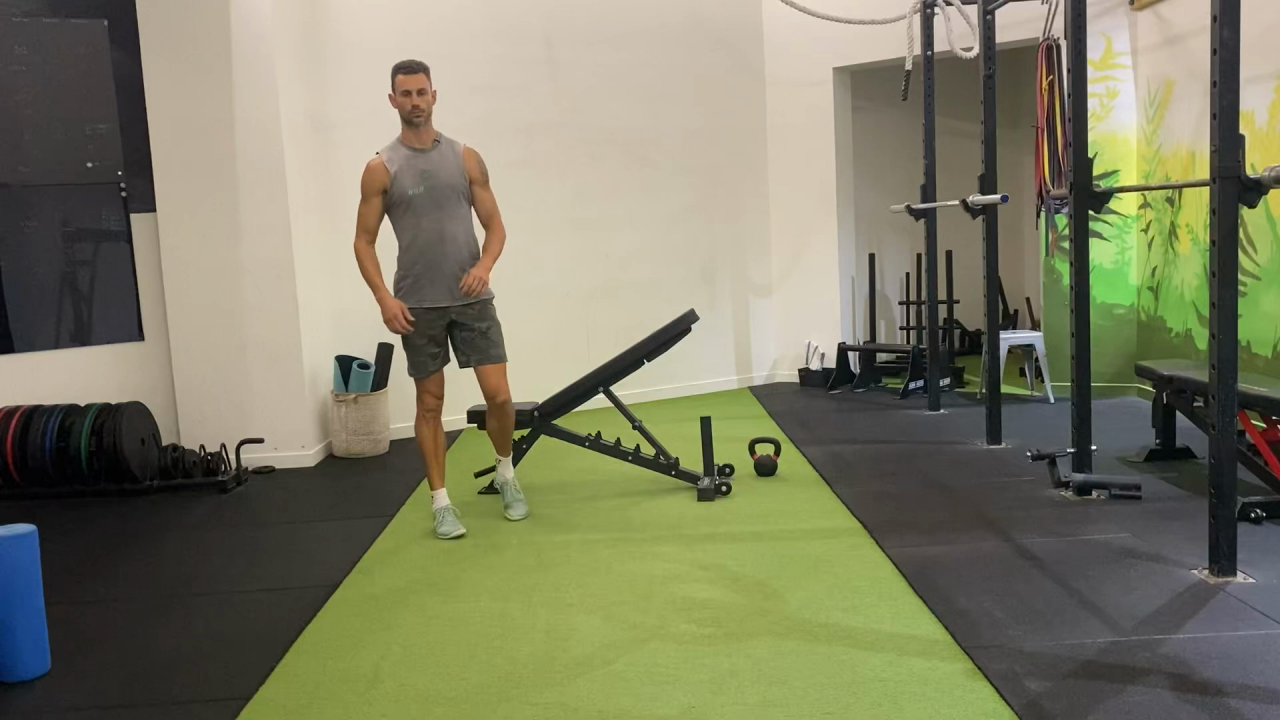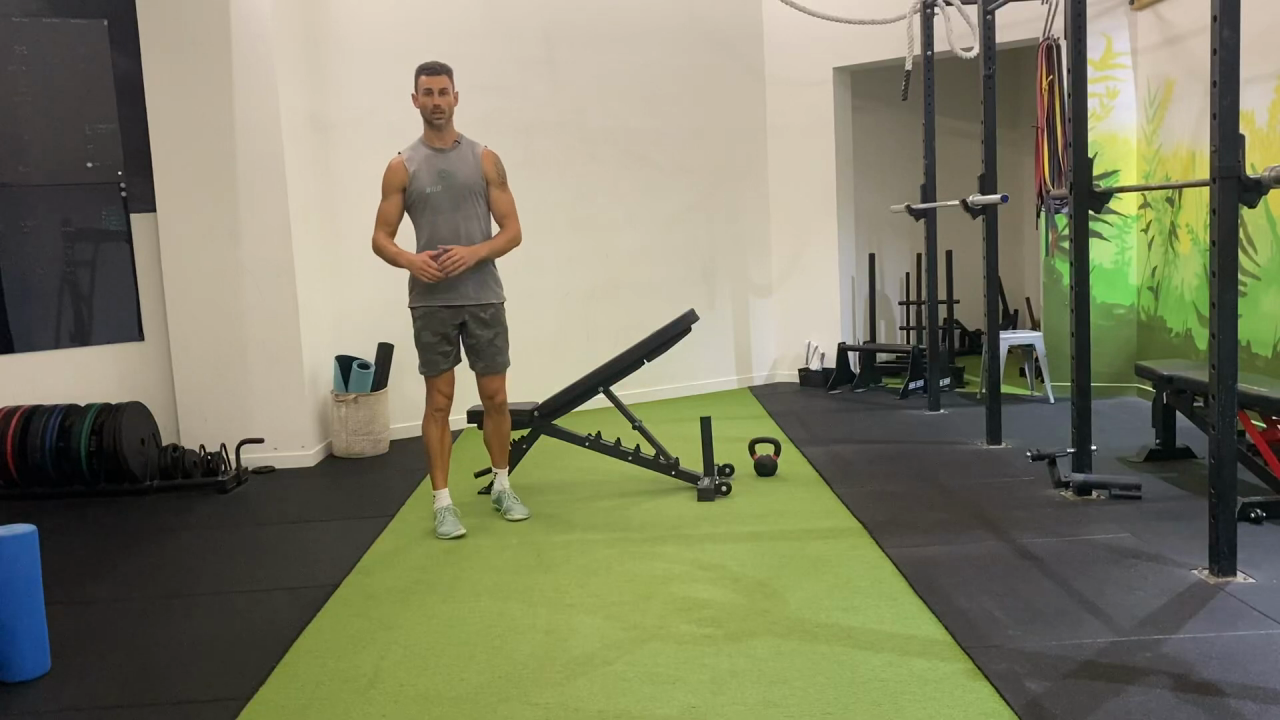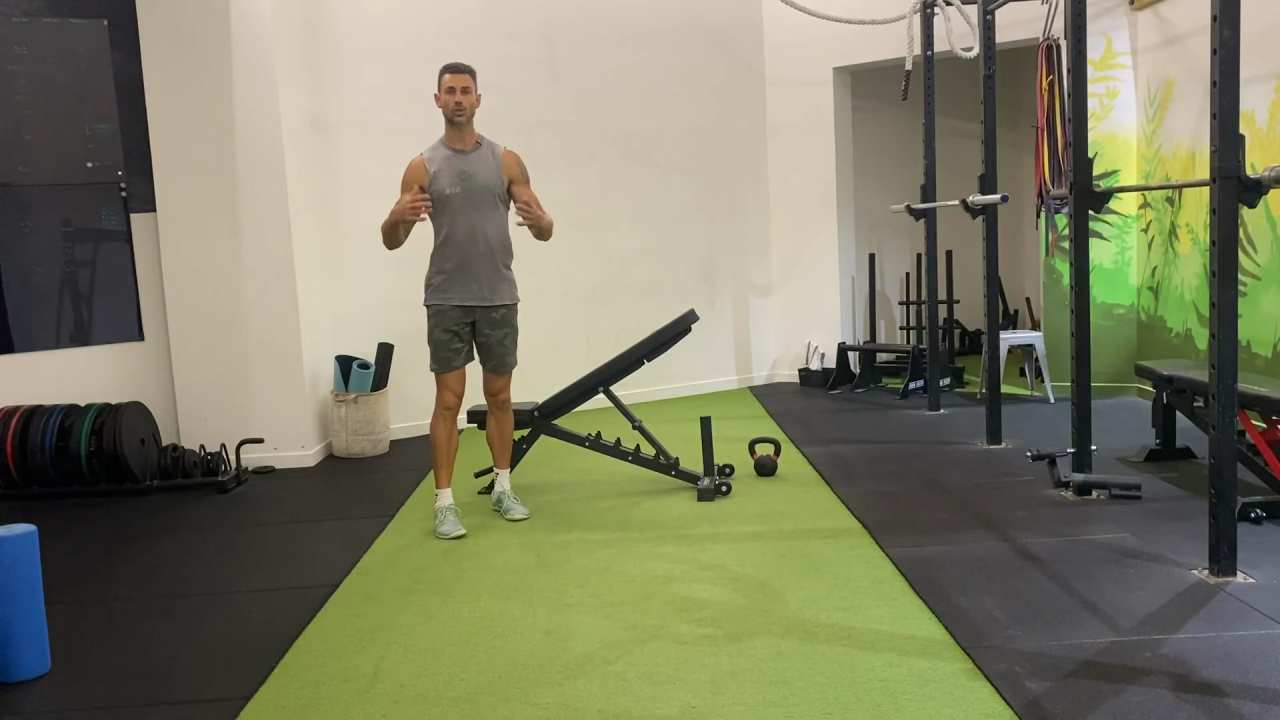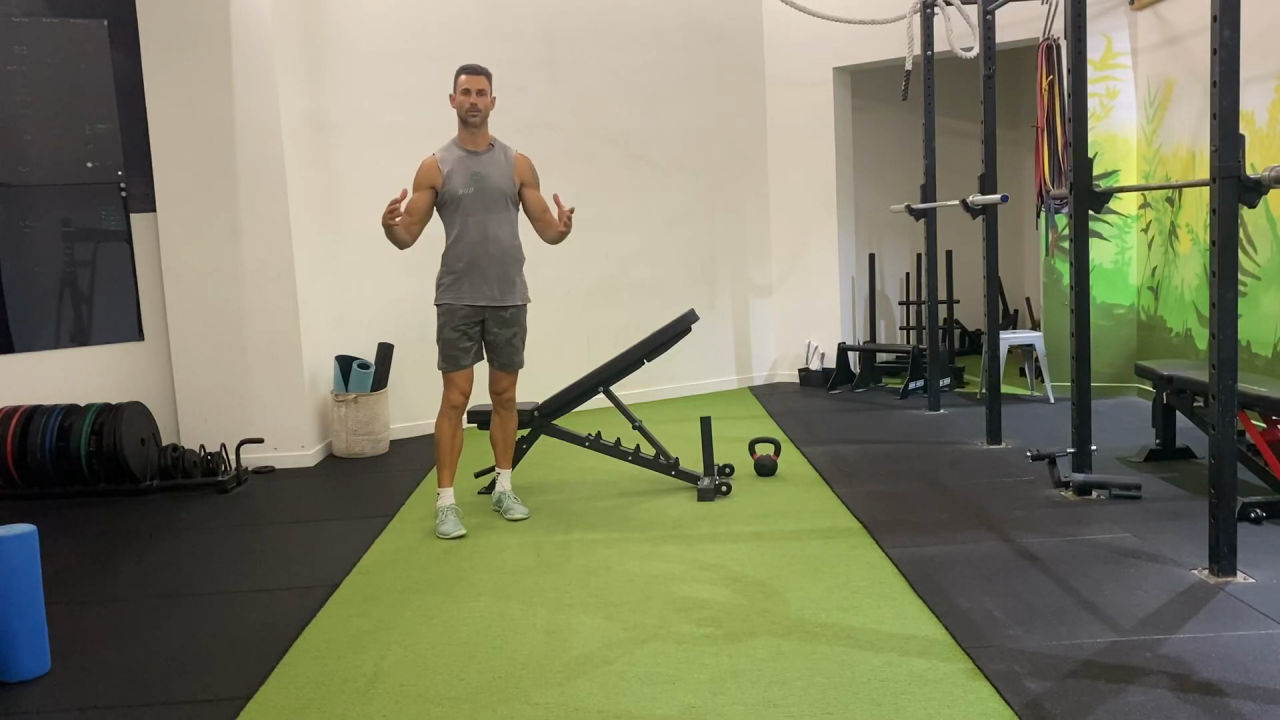
dt=0.3s
person 1, frame 1
left shoulder: (466, 157)
right shoulder: (381, 167)
left elbow: (494, 226)
right elbow: (364, 240)
left wrist: (485, 265)
right wrist: (385, 297)
left hip: (470, 297)
right hip: (418, 304)
left knee: (499, 395)
right knee: (430, 402)
left ankle: (505, 470)
right ankle: (441, 501)
person 1, frame 2
left shoulder: (485, 159)
right shoulder: (403, 167)
left elbow: (512, 231)
right elbow: (380, 238)
left wrist: (476, 251)
right wrist: (408, 259)
left hip: (484, 298)
right hip: (432, 301)
left knee: (495, 397)
right knee: (439, 401)
left ankle: (502, 486)
right ankle: (442, 501)
person 1, frame 3
left shoulder: (506, 160)
right shoulder: (423, 166)
left elbow: (544, 231)
right elbow: (390, 240)
left wrist: (538, 219)
right wrist: (398, 218)
left hip: (498, 297)
right hip: (447, 300)
left knee: (499, 395)
right knee: (449, 399)
left ankle: (502, 487)
right ankle: (444, 501)
person 1, frame 4
left shoulder: (517, 164)
right shoulder: (435, 167)
left elbow: (545, 229)
right elbow: (407, 236)
left wrist: (563, 229)
right wrist: (389, 226)
left hip: (509, 298)
right hip: (458, 299)
left knee: (504, 395)
right knee: (455, 399)
left ankle: (503, 487)
right ankle: (446, 501)
